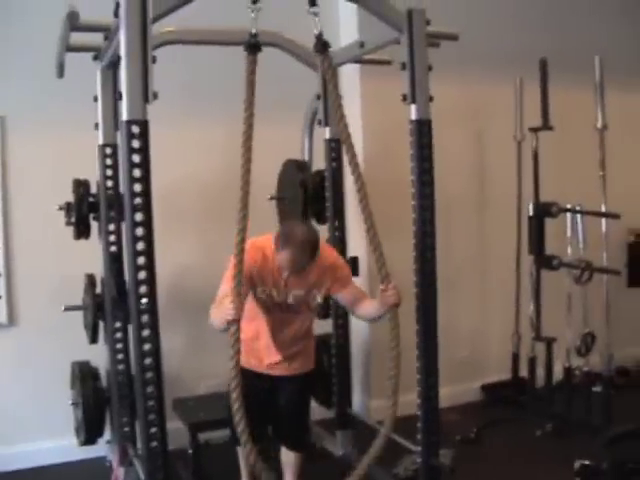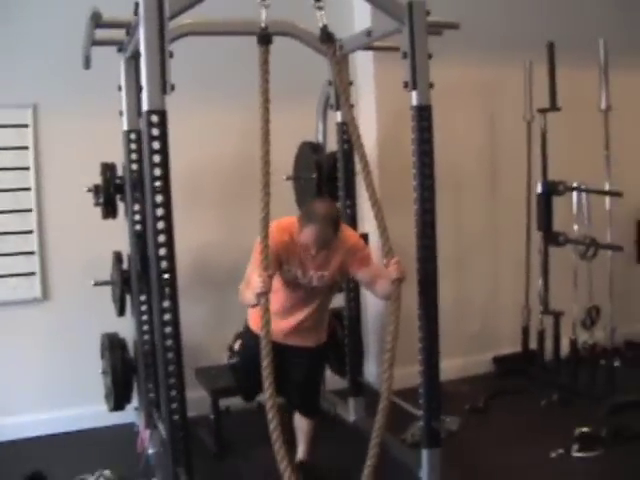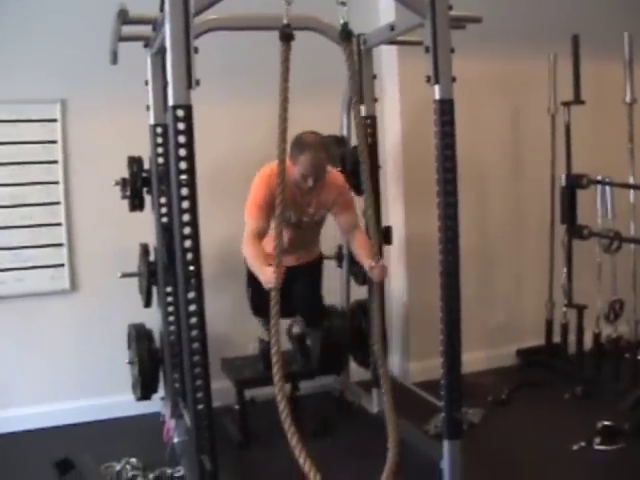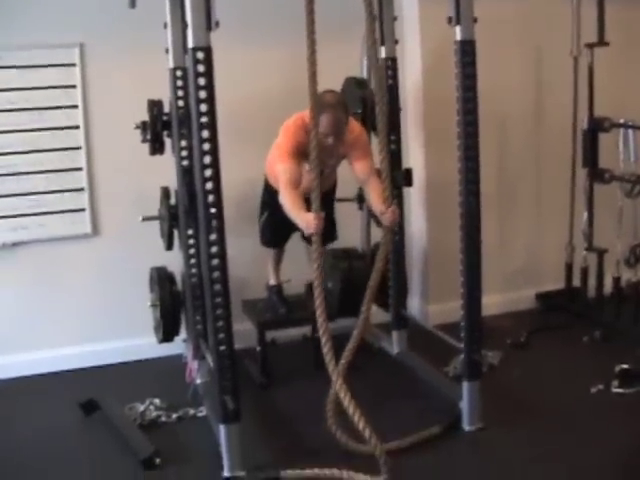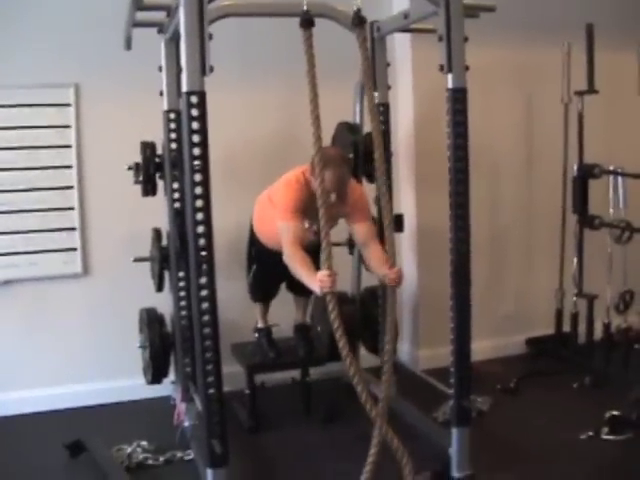
dt=1s
person 1, frame 1
left shoulder: (328, 262)
right shoulder: (252, 255)
left elbow: (359, 304)
right elbow: (215, 313)
left wrist: (382, 306)
right wrist: (224, 315)
left hip: (297, 361)
right hip: (252, 358)
left knee: (293, 431)
right knee: (247, 427)
person 1, frame 2
left shoulder: (349, 243)
right shoulder: (278, 234)
left elbow: (376, 283)
right elbow: (246, 290)
left wrist: (391, 279)
right wrist: (254, 293)
left hip: (309, 337)
right hip: (265, 329)
left knee: (305, 401)
right ankle: (242, 347)
person 1, frame 3
left shoulder: (336, 183)
right shoulder: (268, 179)
left elbow: (352, 230)
right elbow: (250, 238)
left wrist: (369, 263)
right wrist: (264, 272)
left hip: (307, 256)
right hip: (269, 256)
left knee: (312, 312)
right knee: (266, 309)
person 1, frame 4
left shoulder: (355, 133)
right shoulder: (293, 130)
left elbow: (368, 178)
right elbow: (288, 189)
left wrist: (382, 210)
right wrist: (303, 220)
left hip: (323, 186)
right hip: (281, 183)
left knee: (320, 233)
right knee: (275, 235)
right ankle: (273, 284)
person 1, frame 5
left shoulder: (355, 194)
right shoulder: (291, 188)
left elbow: (368, 242)
right elbow: (290, 248)
left wrist: (385, 272)
right wrist: (314, 281)
left hip: (309, 236)
right hip: (268, 236)
left knee: (304, 283)
right knee: (263, 287)
left ankle: (301, 325)
right ankle: (262, 327)
